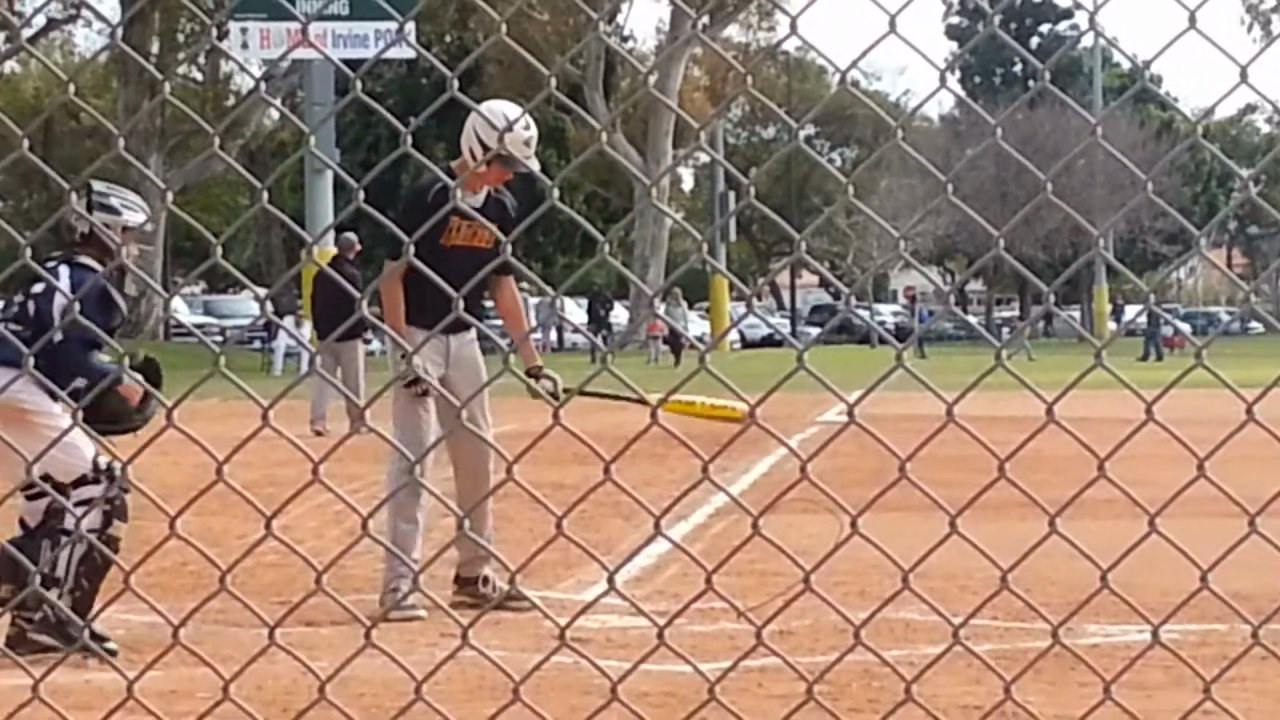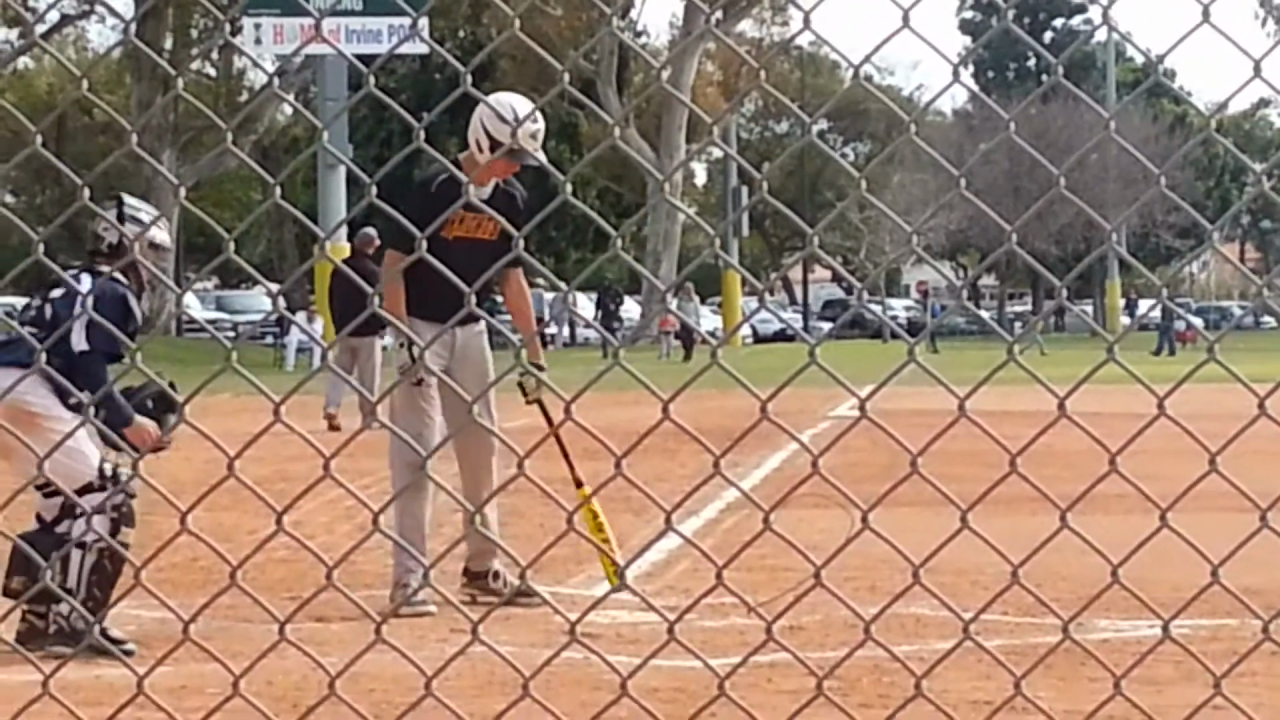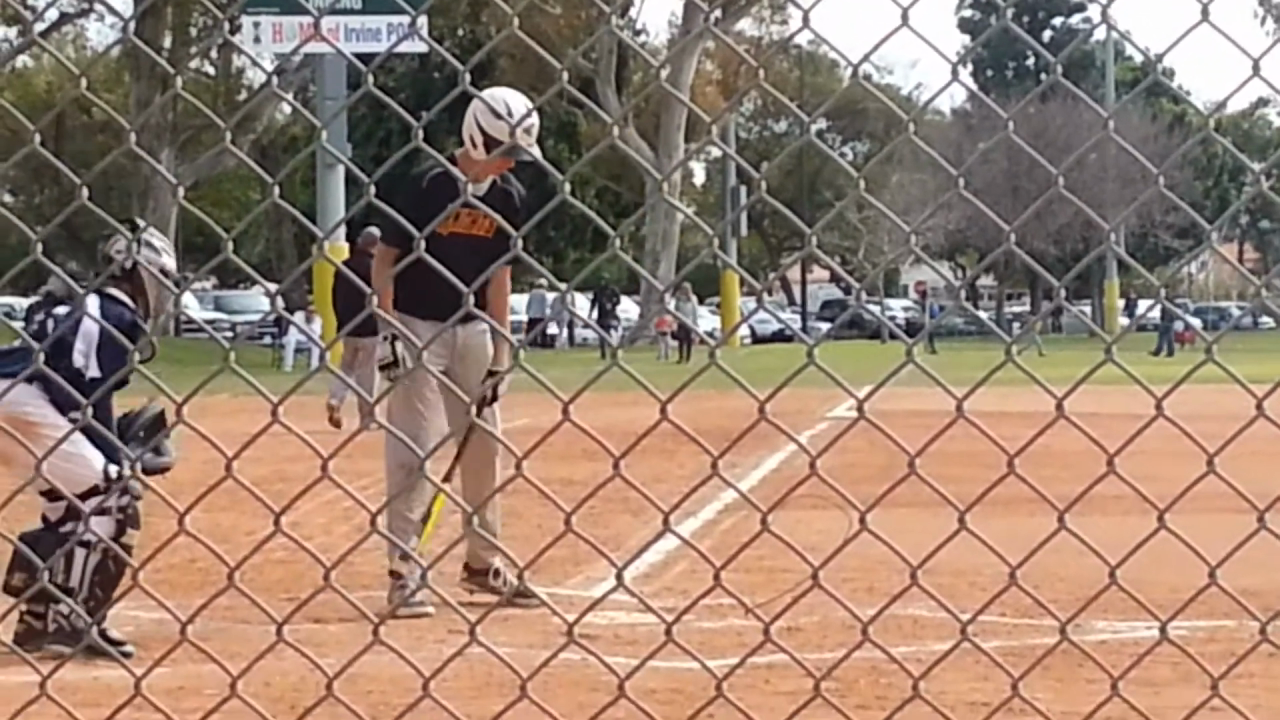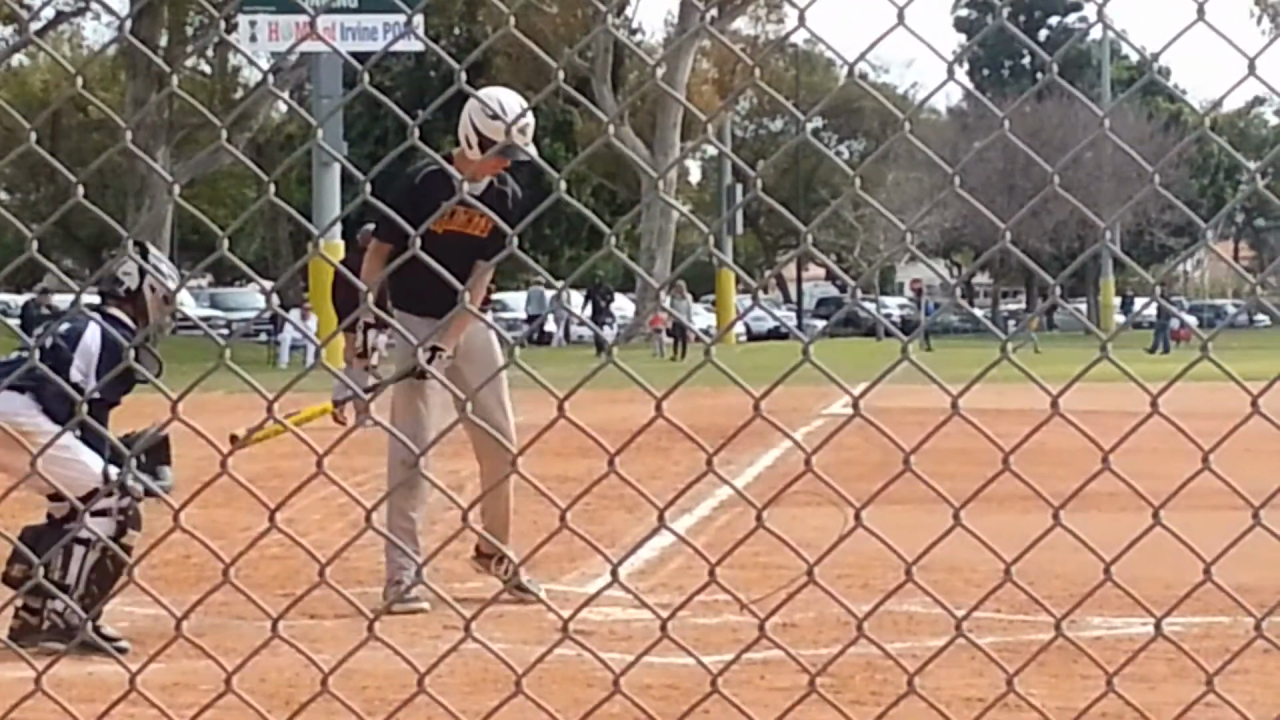
dt=0.1s
person 1, frame 1
left shoulder: (503, 208)
right shoulder: (428, 196)
left elbow: (505, 289)
right elbow: (393, 277)
left wrist: (532, 360)
right wrist: (404, 350)
left hip: (462, 335)
right hip: (416, 335)
left knee: (475, 454)
right knee: (412, 454)
left ankle: (474, 575)
right ankle: (399, 583)
person 1, frame 2
left shoulder: (512, 200)
right shoulder: (433, 188)
left elbow: (514, 280)
right elbow: (393, 267)
left wrist: (533, 355)
right wrist: (404, 341)
left hip: (470, 328)
right hip: (422, 329)
left knee: (481, 447)
right knee: (416, 450)
left ankle: (483, 567)
right ankle: (408, 577)
person 1, frame 3
left shoulder: (510, 197)
right shoulder: (427, 186)
left elbow: (499, 280)
right elbow: (385, 259)
left wrist: (500, 360)
right wrist: (387, 333)
left hip: (471, 328)
right hip: (417, 327)
left knee: (484, 447)
right knee: (413, 451)
left ankle: (482, 564)
right ankle: (404, 576)
person 1, frame 4
left shoulder: (507, 198)
right shoulder: (421, 183)
left elbow: (481, 277)
right elbow: (378, 252)
left wrist: (447, 345)
left hip: (469, 327)
right hip: (415, 324)
left knee: (500, 442)
right knee: (413, 449)
left ankle: (493, 549)
right ankle: (401, 573)
person 2, frame 1
left shoulder: (61, 275)
right shoulder: (91, 283)
right elbow: (66, 356)
left wrist: (102, 387)
right wrist: (118, 384)
left knee: (51, 499)
right knee: (98, 487)
right ankle: (60, 618)
person 2, frame 2
left shoulder: (81, 284)
right shoulder: (109, 292)
right elbow: (85, 370)
left wrist: (114, 418)
right wrist: (127, 422)
left knee: (65, 496)
right knee: (106, 492)
left ankle: (41, 616)
right ankle: (71, 622)
person 2, frame 3
left shoulder: (88, 308)
right shoulder: (114, 316)
right elbow: (89, 402)
left wrist: (117, 449)
right wrist: (124, 460)
left knee: (76, 500)
right knee: (111, 498)
left ankle: (40, 615)
right ankle: (67, 622)
person 2, frame 4
left shoulder: (89, 323)
right shoulder: (114, 335)
right elbow: (85, 413)
left wrist: (113, 464)
right wrist: (119, 476)
left knee: (81, 498)
right knee: (113, 500)
left ankle: (36, 611)
right ankle: (64, 620)
person 3, frame 1
left shoulder: (321, 273)
right shoulder: (352, 273)
left elbow: (314, 304)
right elbow: (357, 306)
right wrist: (364, 328)
left hip: (325, 336)
right hip: (349, 335)
left knee: (324, 378)
right knee: (353, 381)
left ankle: (318, 421)
right ankle: (356, 421)
person 3, frame 2
left shoulder: (340, 267)
right shoulder: (371, 269)
left elbow: (332, 299)
right elbow: (373, 302)
right wrist: (382, 325)
left hip: (343, 330)
right hip: (367, 330)
left knee: (340, 372)
right knee: (368, 376)
left ankle: (331, 408)
right ankle: (369, 416)
person 3, frame 3
left shoulder: (344, 266)
right shoulder: (374, 268)
left elbow: (335, 297)
left wrist: (341, 321)
left hip: (348, 329)
right hip: (369, 330)
left knee: (347, 369)
right knee: (368, 375)
left ankle: (333, 403)
right ankle: (367, 417)
person 3, frame 4
left shoulder: (344, 263)
left elbow: (335, 294)
right elbow: (380, 299)
left wrist: (343, 318)
right wrist: (385, 323)
left hip: (348, 325)
right hip: (369, 325)
left knee: (351, 366)
right knee: (364, 371)
left ankle: (338, 400)
right ankle: (362, 413)
